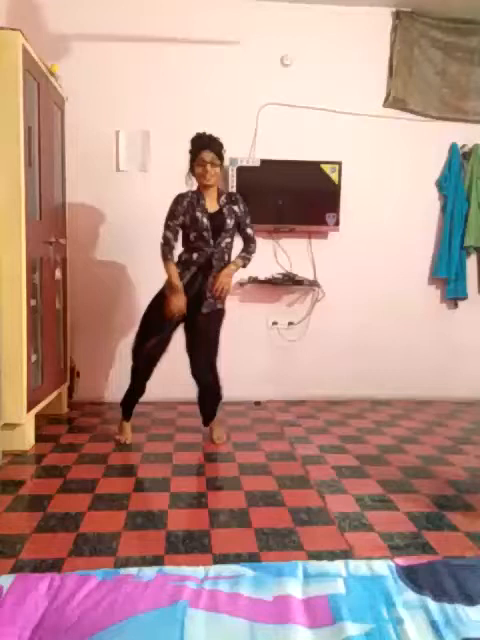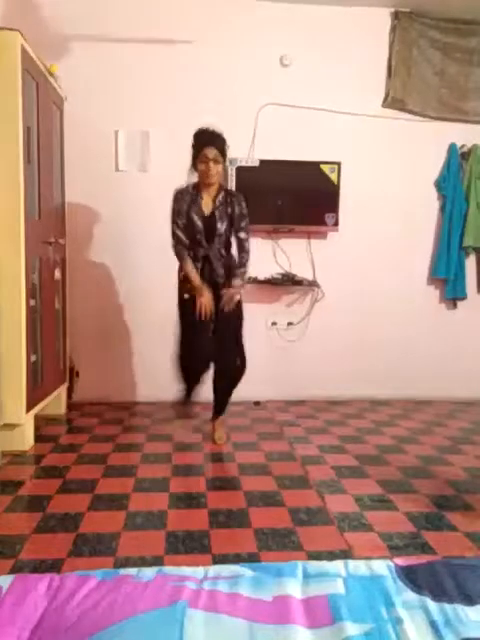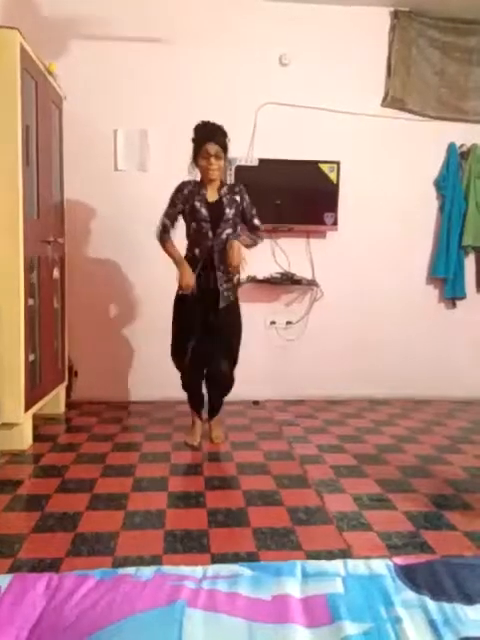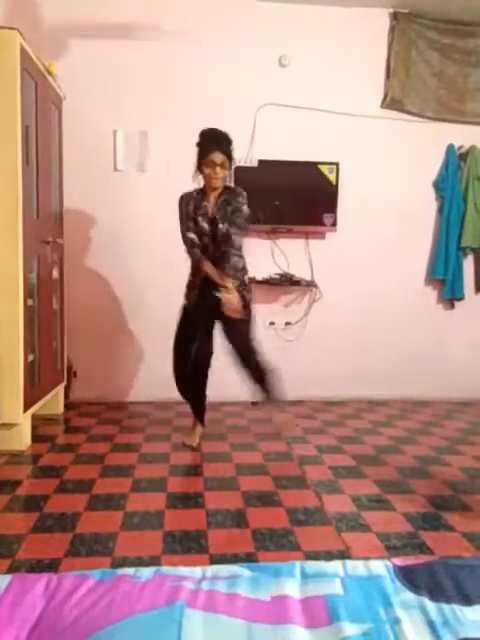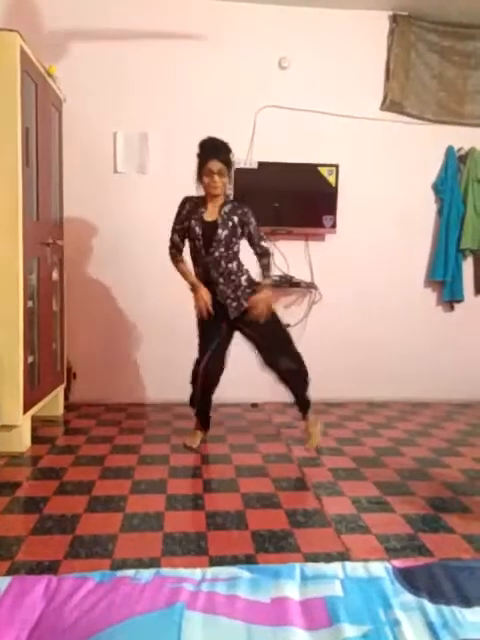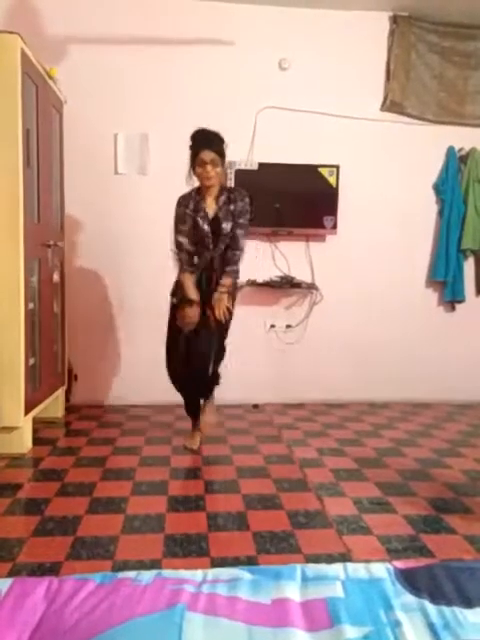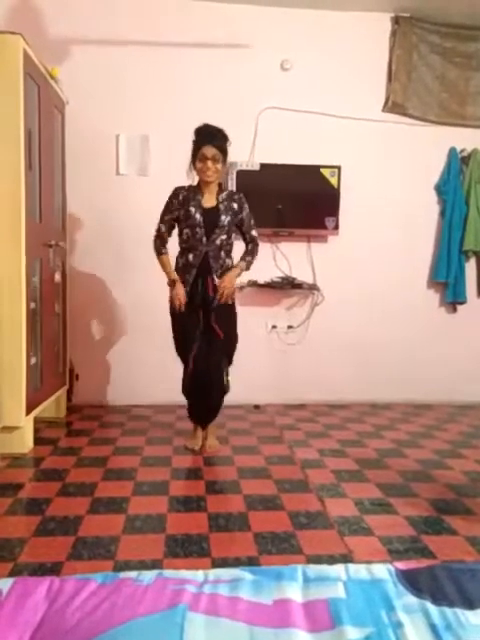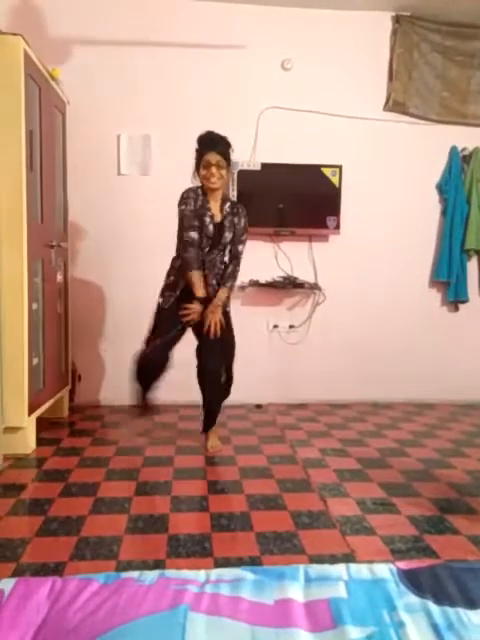
dt=0.3s
person 1, frame 1
left shoulder: (235, 203)
right shoulder: (184, 202)
left elbow: (251, 243)
right elbow: (167, 245)
left wrist: (231, 269)
right wrist: (175, 289)
left hip: (213, 289)
right hip: (183, 282)
left knee: (204, 362)
right knee: (147, 350)
left ankle: (211, 419)
right ankle: (126, 417)
person 1, frame 2
left shoulder: (234, 201)
right shoulder: (184, 197)
left elbow: (242, 245)
right elbow: (180, 246)
left wrist: (236, 286)
right wrist: (199, 287)
left hip: (226, 284)
right hip: (194, 284)
left knee: (232, 358)
right knee: (197, 353)
left ankle: (218, 417)
right ankle: (186, 405)
person 1, frame 3
left shoulder: (237, 194)
right shoulder: (185, 191)
left elbow: (256, 230)
right elbow: (163, 232)
left wrist: (242, 243)
right wrist: (180, 264)
left hip: (223, 284)
right hip: (193, 278)
left knee: (223, 357)
right knee: (188, 353)
left ankle: (214, 416)
right ankle: (197, 415)
person 1, frame 4
left shoulder: (237, 198)
right shoulder: (188, 202)
left elbow: (235, 242)
right elbow: (193, 248)
left wrist: (231, 288)
right wrist: (221, 281)
left hip: (233, 286)
right hip: (202, 286)
left knee: (244, 350)
right knee: (189, 357)
right ankle: (198, 421)
person 1, frame 5
left shoulder: (239, 211)
right shoulder: (188, 206)
left elbow: (263, 251)
right elbow: (174, 250)
left wrist: (265, 288)
right wrist: (195, 285)
left hip: (243, 293)
right hip: (212, 295)
left knee: (280, 354)
right knee: (207, 365)
left ankle: (307, 415)
right ankle: (201, 427)
person 1, frame 6
left shoulder: (238, 199)
right shoulder: (186, 203)
left elbow: (236, 247)
right elbow: (183, 254)
left wrist: (223, 291)
right wrist: (190, 300)
left hip: (221, 288)
right hip: (188, 289)
left knee: (204, 354)
right knee: (179, 359)
left ankle: (208, 399)
right ankle: (196, 424)
person 1, frame 7
left shoulder: (236, 201)
right shoulder: (181, 197)
left elbow: (253, 244)
right elbow: (160, 240)
left wrist: (234, 273)
right wrist: (173, 280)
left hip: (219, 286)
right hip: (186, 287)
left knee: (216, 361)
right knee: (192, 361)
left ankle: (209, 426)
right ankle: (197, 425)
person 1, frame 8
left shoulder: (237, 212)
right shoulder: (190, 198)
left elbow: (234, 262)
right elbow: (189, 249)
left wrist: (216, 304)
right wrist: (199, 298)
left hip: (215, 294)
right hip: (179, 290)
left knee: (217, 367)
right knee: (152, 357)
left ankle: (210, 430)
right ankle: (141, 408)
